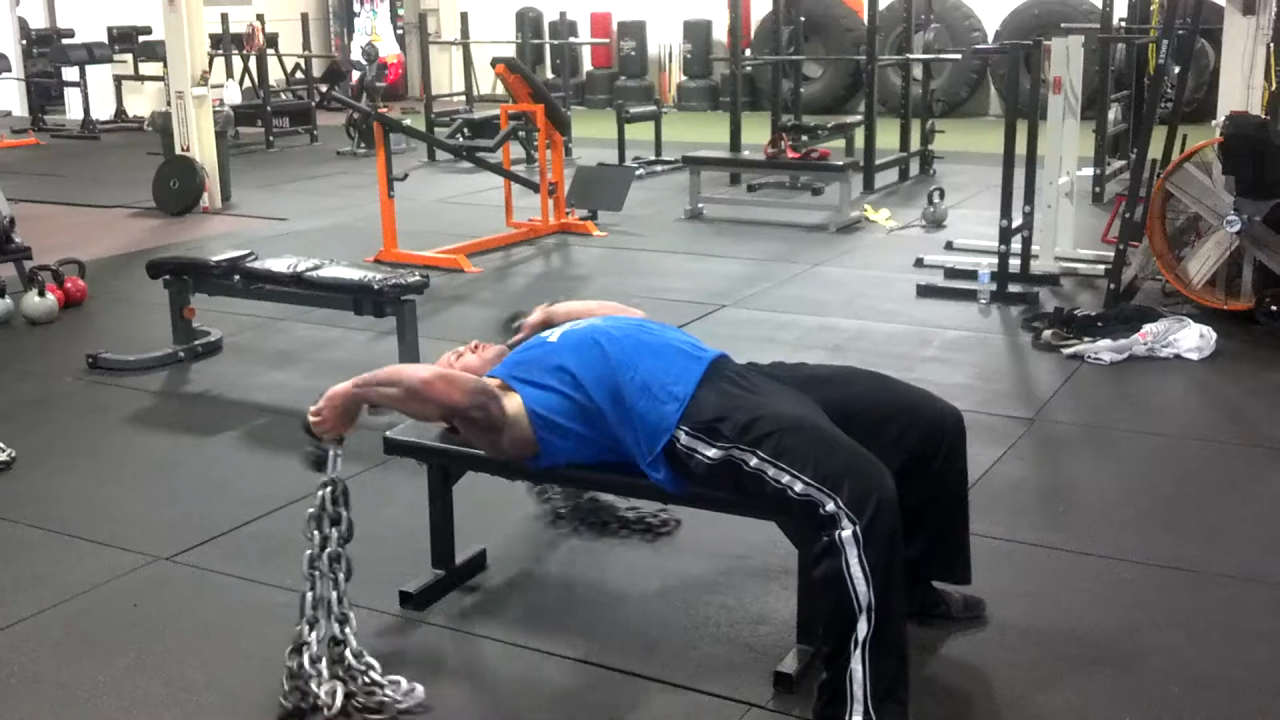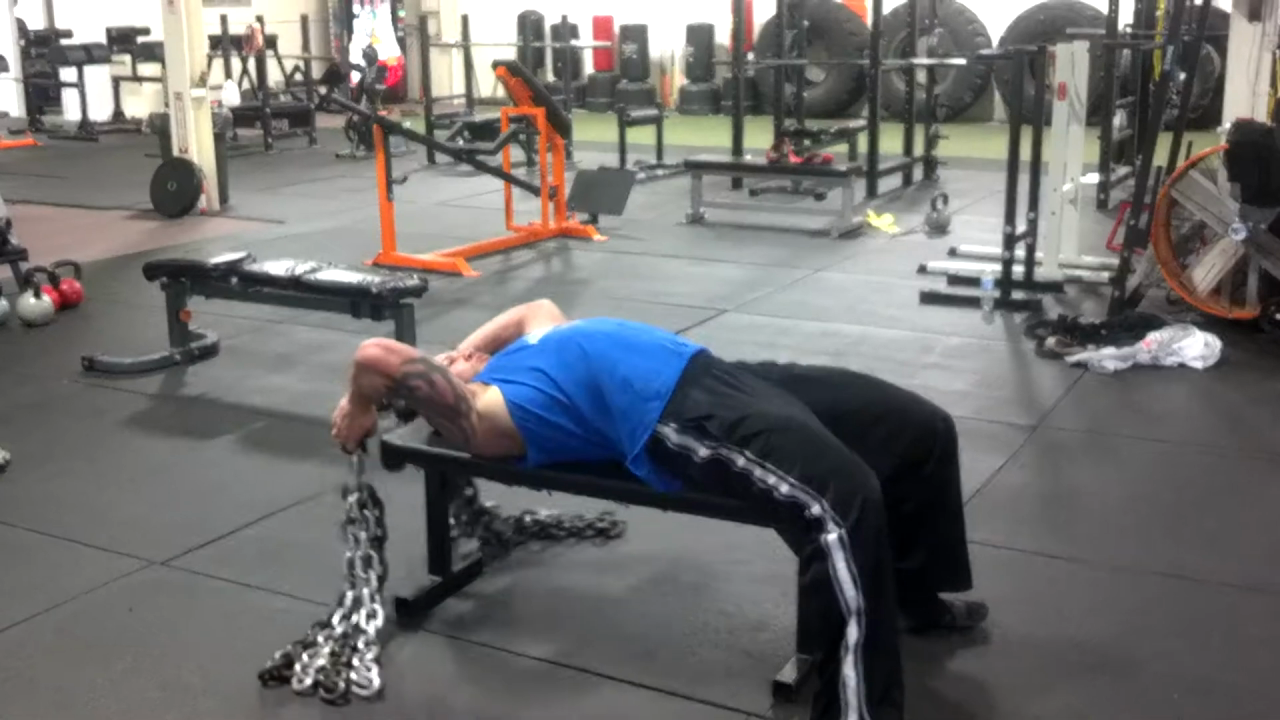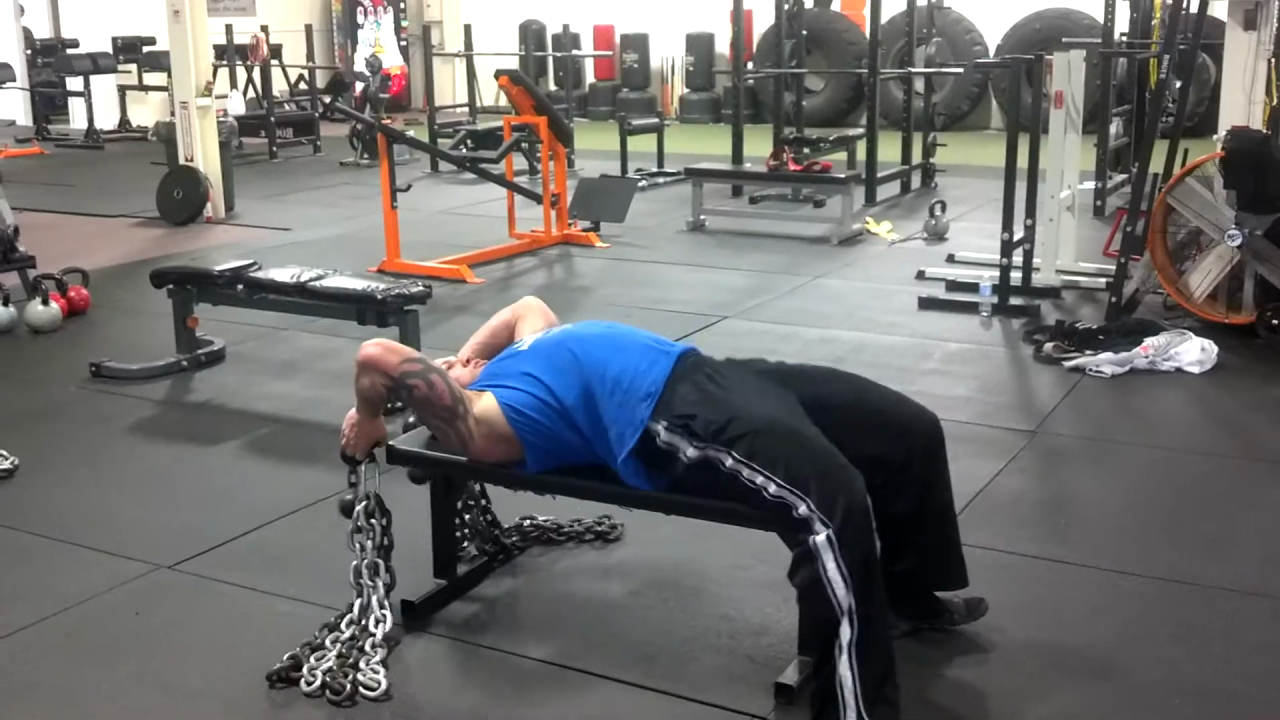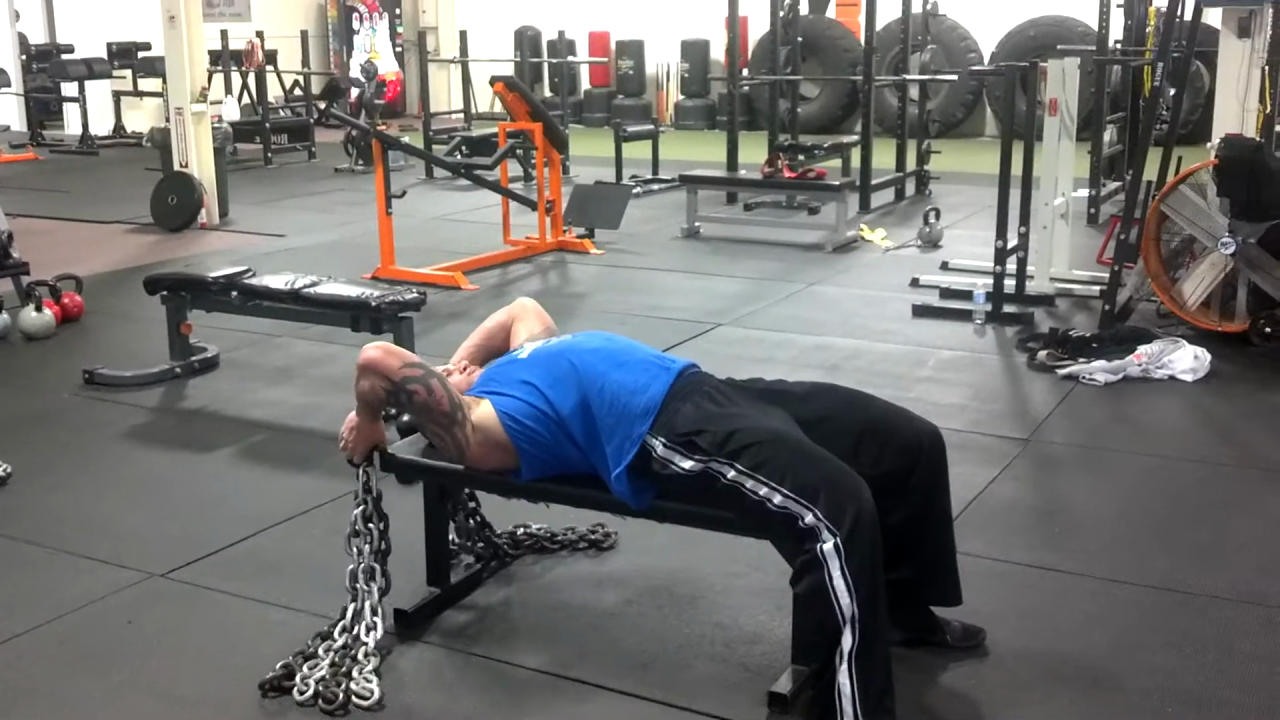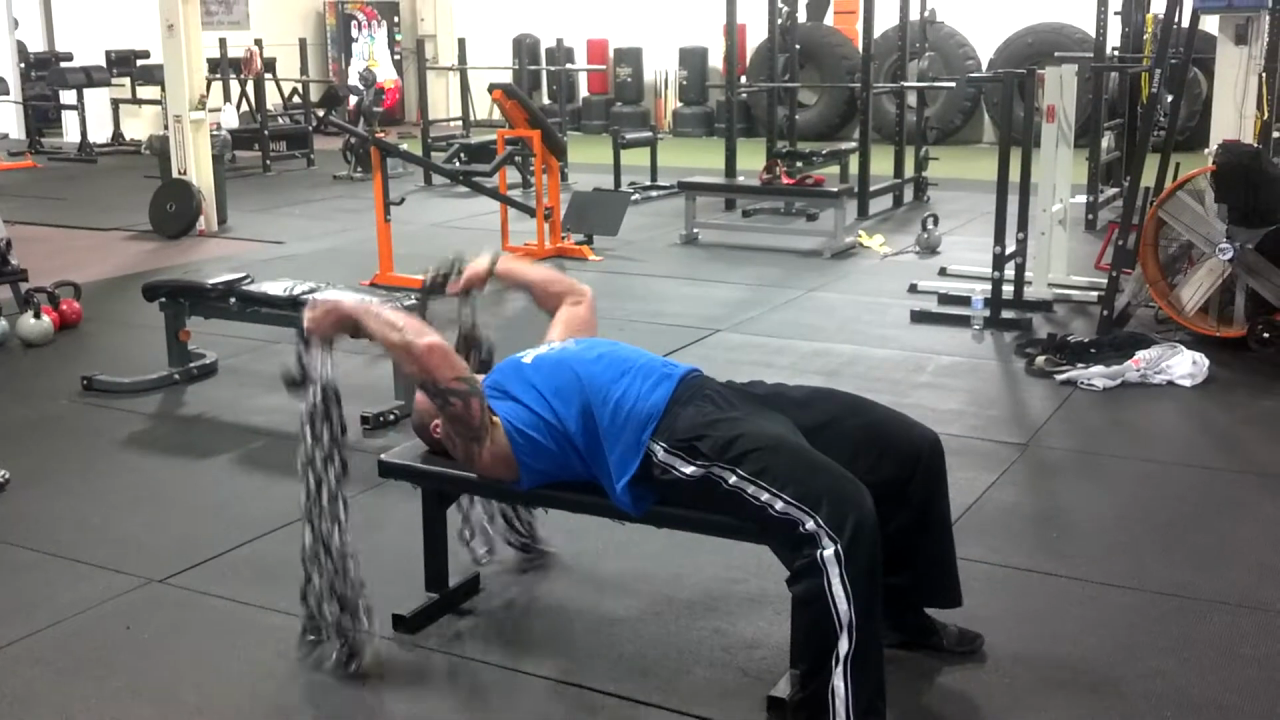
dt=0.4s
person 1, frame 1
left shoulder: (543, 356)
right shoulder: (497, 409)
left elbow: (624, 316)
right elbow: (437, 386)
left wrist: (549, 314)
right wrist: (349, 396)
left hip: (739, 377)
right hip: (695, 420)
left knee: (932, 426)
right knee: (859, 497)
left ankle: (908, 587)
person 1, frame 2
left shoulder: (526, 359)
right shoulder: (482, 414)
left elbow: (542, 308)
right elbow: (380, 355)
left wrist: (464, 345)
right wrist: (357, 410)
left hip: (721, 374)
right hip: (682, 418)
left knee: (922, 431)
right knee: (844, 499)
left ankle: (913, 593)
person 1, frame 3
left shoulder: (522, 361)
right shoulder: (481, 419)
left elbow: (529, 306)
right elbow: (378, 355)
left wrist: (464, 352)
right wrist: (367, 417)
right hip: (671, 416)
left knee: (910, 431)
right knee: (831, 500)
left ankle: (908, 595)
person 1, frame 4
left shoulder: (521, 370)
right shoulder: (475, 429)
left elbow: (526, 307)
right elbow: (380, 358)
left wrist: (453, 359)
right wrist: (366, 425)
left hip: (710, 391)
right hip: (670, 433)
left knee: (912, 443)
right knee: (839, 510)
left ankle: (901, 609)
person 1, frame 5
left shoulder: (525, 380)
right shoulder: (483, 438)
left elbow: (576, 299)
right elbow: (427, 352)
left wrist: (495, 265)
right wrist: (346, 309)
left hip: (712, 397)
right hip: (670, 440)
left knee: (912, 450)
right knee: (838, 516)
left ankle: (898, 613)
